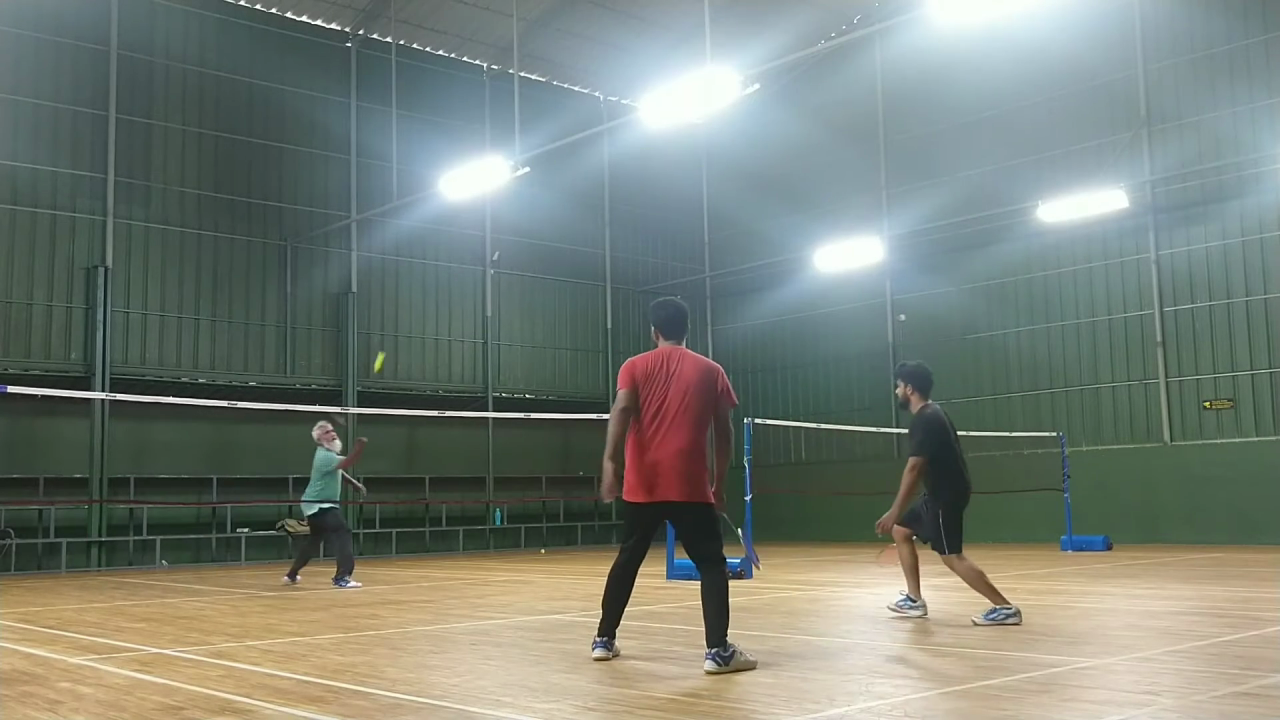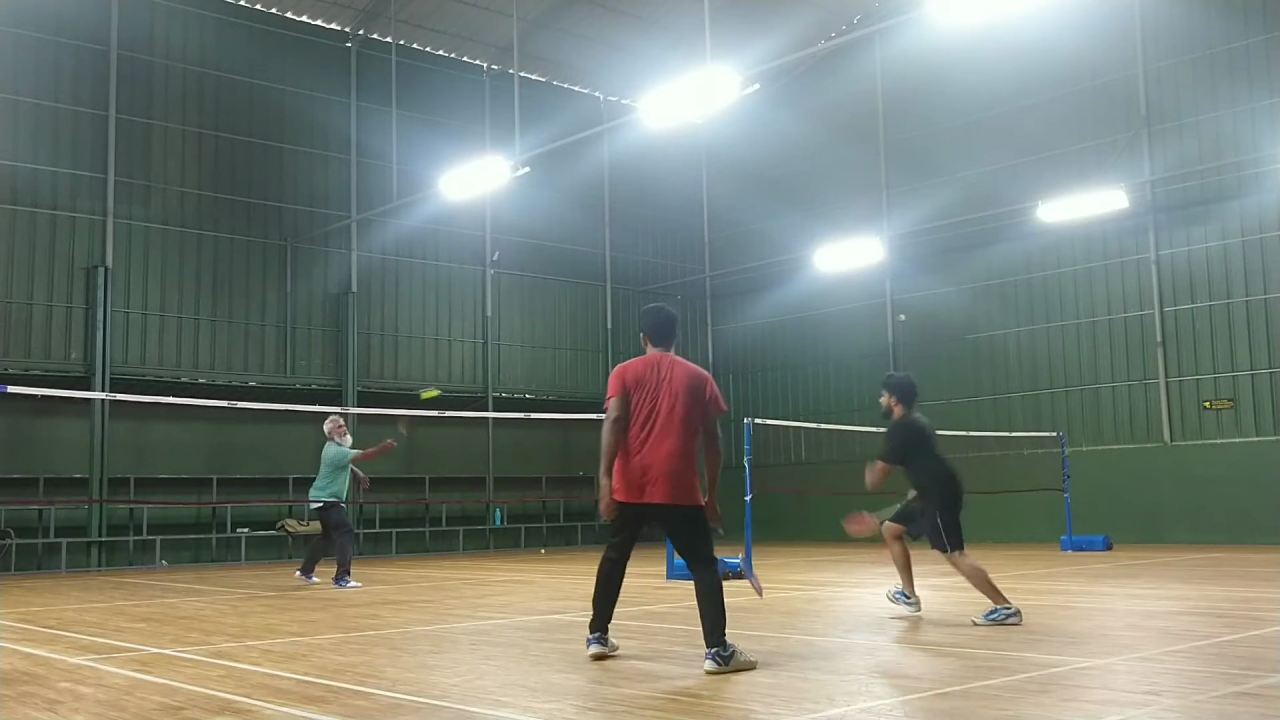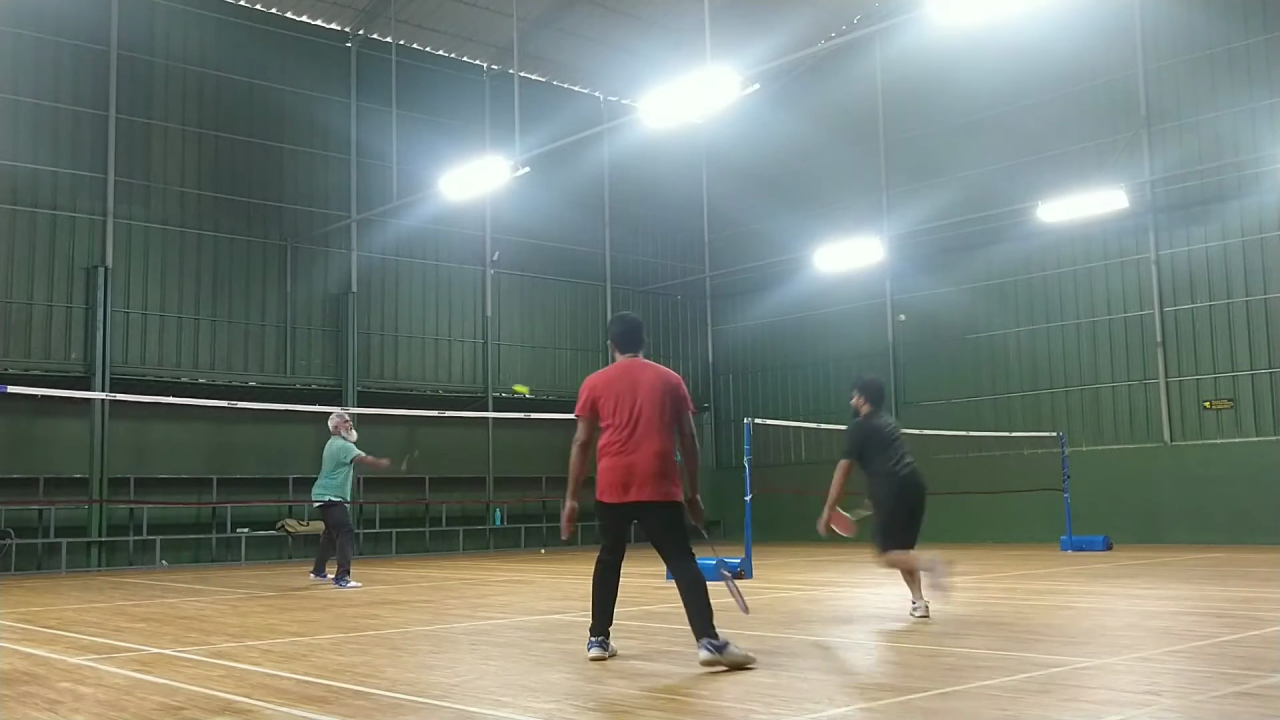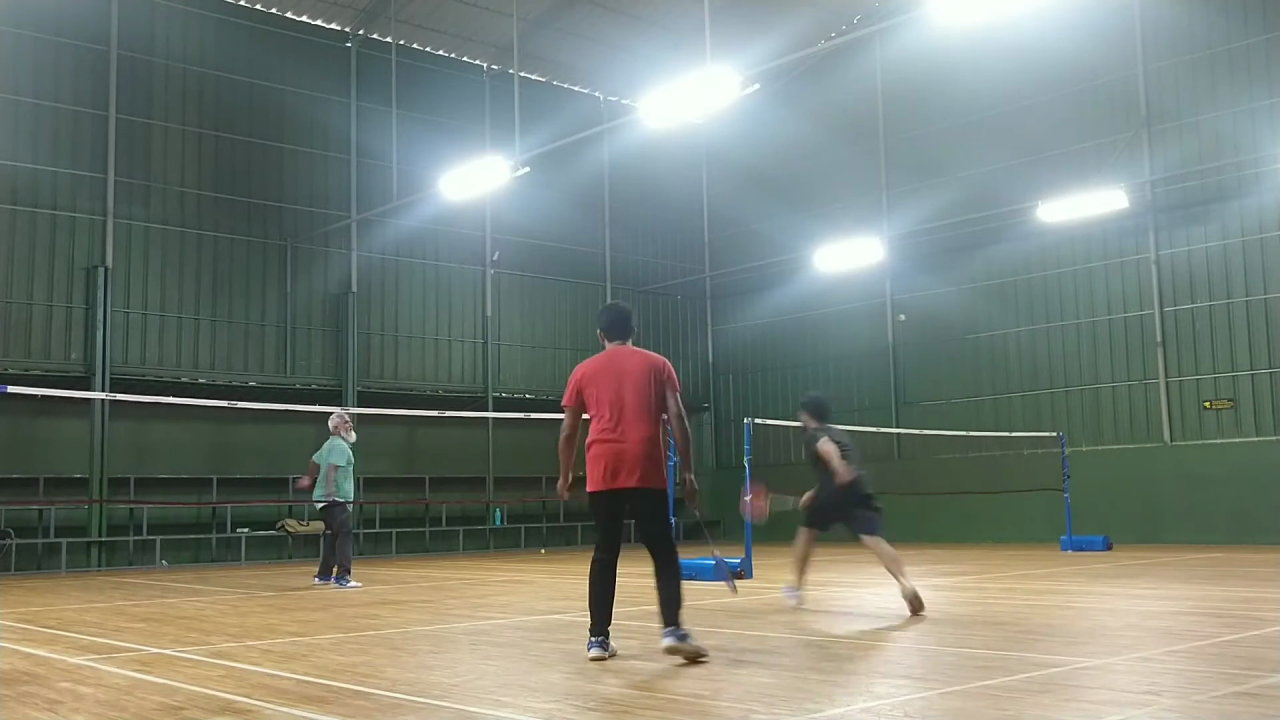
dt=0.2s
person 1, frame 1
left shoulder: (635, 367)
right shoulder: (711, 371)
left elbow: (621, 411)
right elbow: (723, 433)
left wrist: (609, 463)
right wrist: (718, 484)
left hip: (641, 484)
right hip: (689, 486)
left knee: (627, 560)
right knee: (711, 564)
left ankle: (604, 639)
right ankle: (718, 651)
person 1, frame 2
left shoulder: (624, 373)
right shoulder: (699, 378)
left elbow: (614, 422)
right elbow: (712, 442)
left wrist: (605, 477)
right wrist: (712, 495)
left hip: (630, 486)
right hip: (679, 489)
left knee: (615, 557)
right knee: (704, 566)
left ankle: (598, 636)
right ankle: (717, 650)
person 1, frame 3
left shoulder: (595, 383)
right shoulder: (669, 379)
left elbow: (582, 443)
right elbow: (687, 438)
left wrist: (572, 497)
right wrist: (693, 492)
left hip: (612, 485)
right hip: (660, 485)
left knee: (608, 558)
right knee: (682, 561)
left ankle: (599, 639)
right ankle: (709, 641)
person 1, frame 4
left shoulder: (584, 371)
right shoulder: (657, 364)
left elbow: (568, 433)
right elbow: (677, 418)
left wrist: (565, 475)
right wrist: (688, 471)
left hip: (602, 473)
right hip: (647, 471)
left knee: (605, 553)
right knee: (663, 552)
left ankle: (599, 638)
right ankle: (672, 630)
person 2, frame 1
left shoulder: (925, 419)
right shoulder: (930, 414)
left elbow: (914, 468)
left wrist: (894, 511)
left hip: (947, 495)
right hip: (938, 494)
left knee: (952, 557)
right knee: (900, 532)
left ankle: (1006, 608)
right ankle: (915, 599)
person 2, frame 2
left shoulder: (901, 428)
right shoulder: (914, 423)
left elbow: (878, 474)
left wrist: (870, 479)
right wrist: (918, 491)
left hip: (940, 495)
right hip: (932, 495)
left knee: (955, 556)
right knee: (890, 531)
left ankle: (1005, 607)
right ankle: (909, 595)
person 2, frame 3
left shoulder: (860, 426)
right shoulder: (888, 423)
left elbow: (842, 471)
left wrist: (827, 510)
right wrist: (879, 503)
left hip: (892, 491)
right hip: (913, 486)
left knee: (889, 556)
right knee: (901, 549)
left ankle: (930, 564)
right ankle: (919, 602)
person 2, frame 4
left shoulder: (814, 434)
right shoulder: (839, 433)
left elbow: (825, 446)
left wrist: (839, 468)
right wrist: (813, 493)
left hip: (833, 493)
right hip: (861, 490)
left knee: (806, 532)
right knee: (873, 541)
left ankle: (796, 589)
right ankle: (906, 585)
